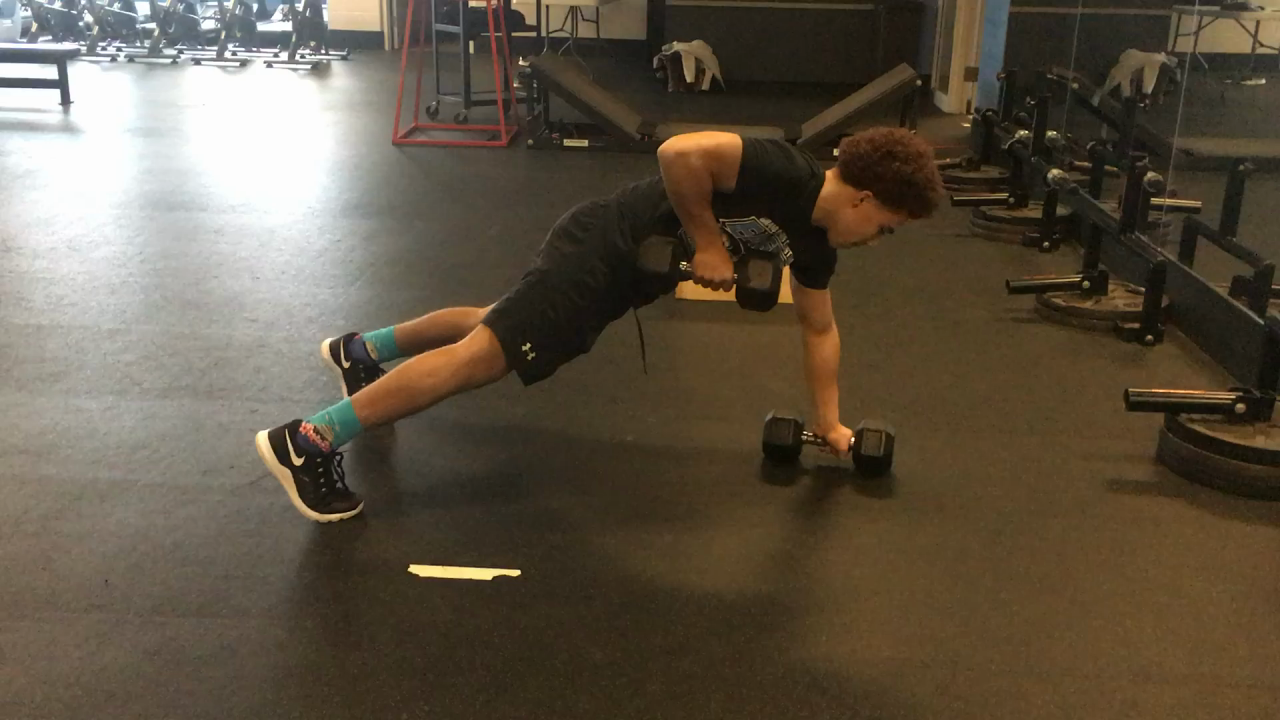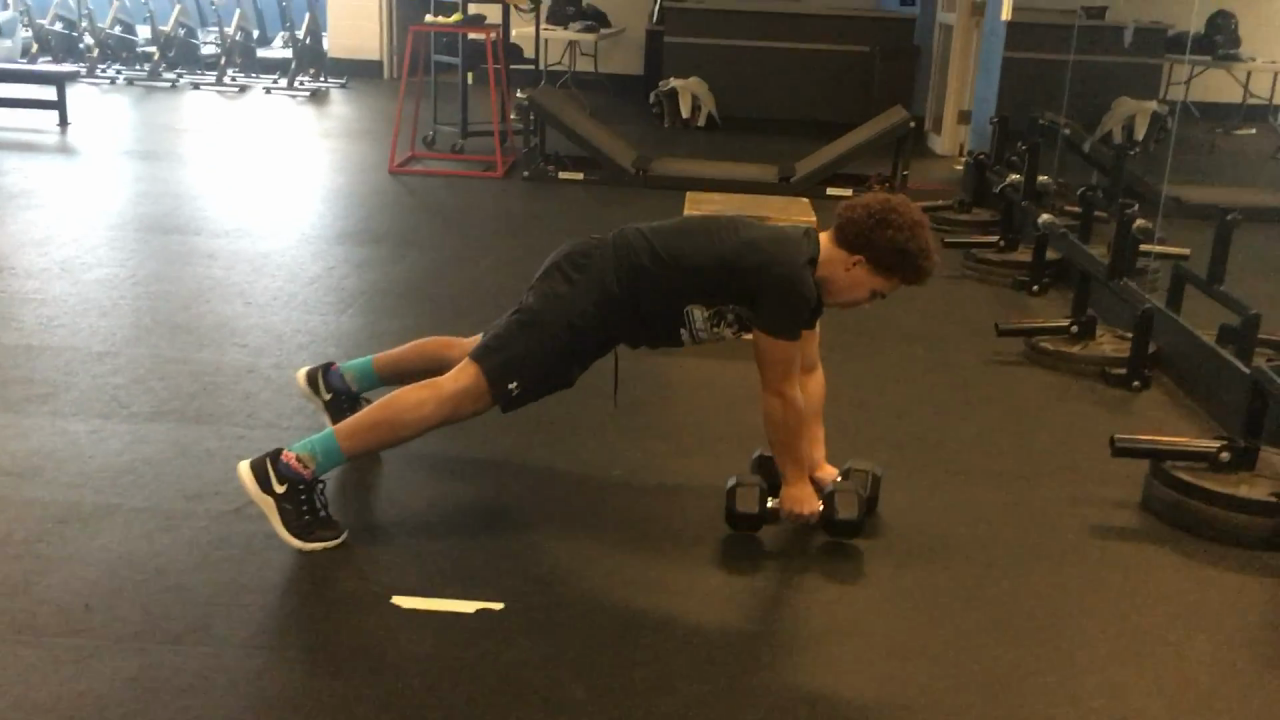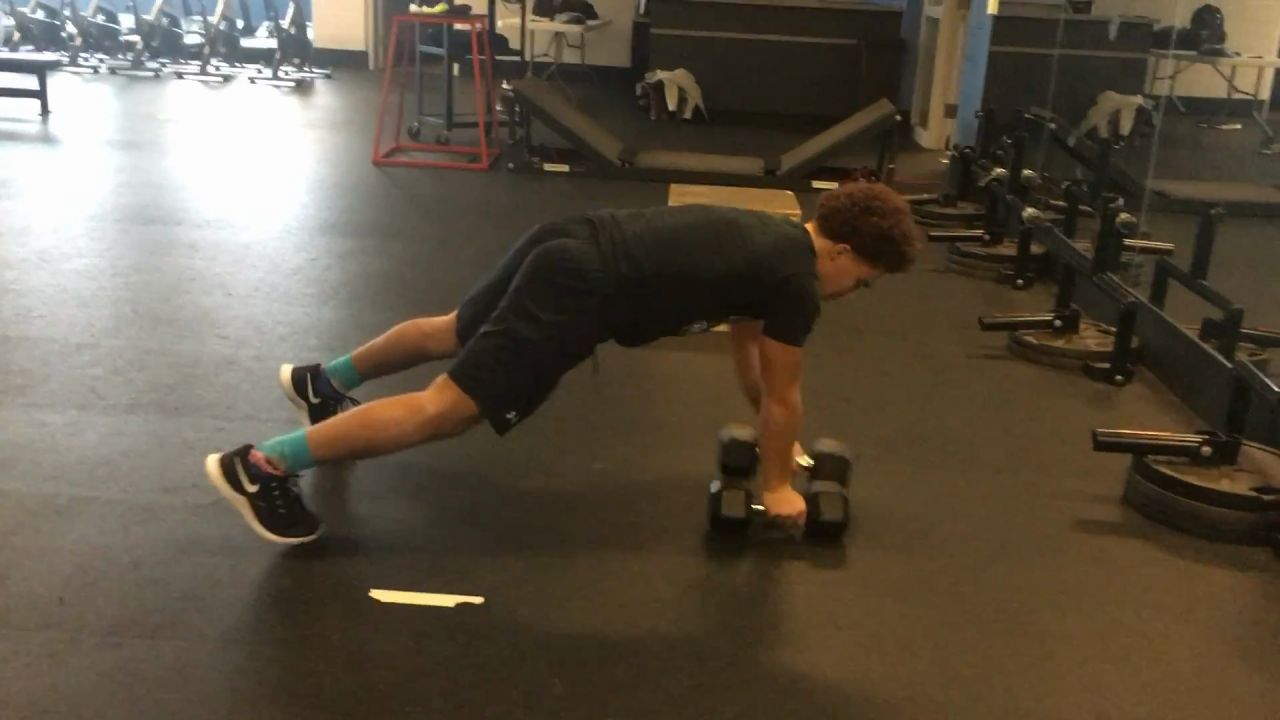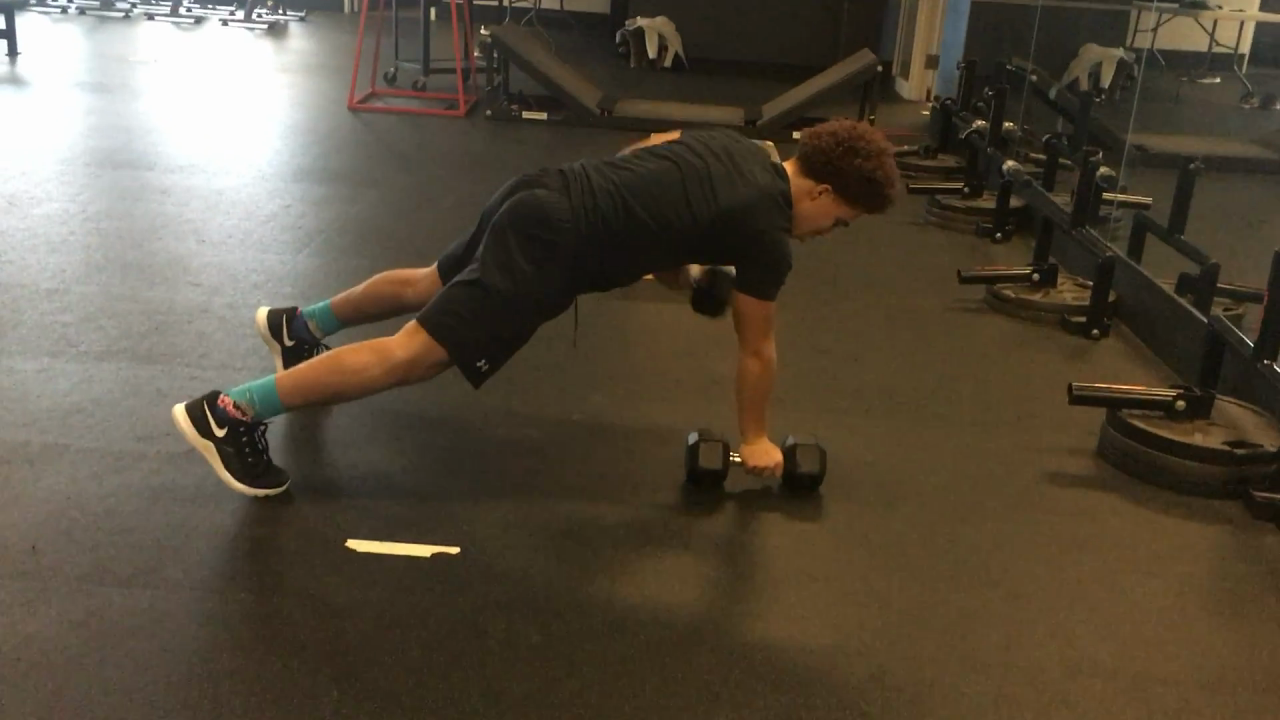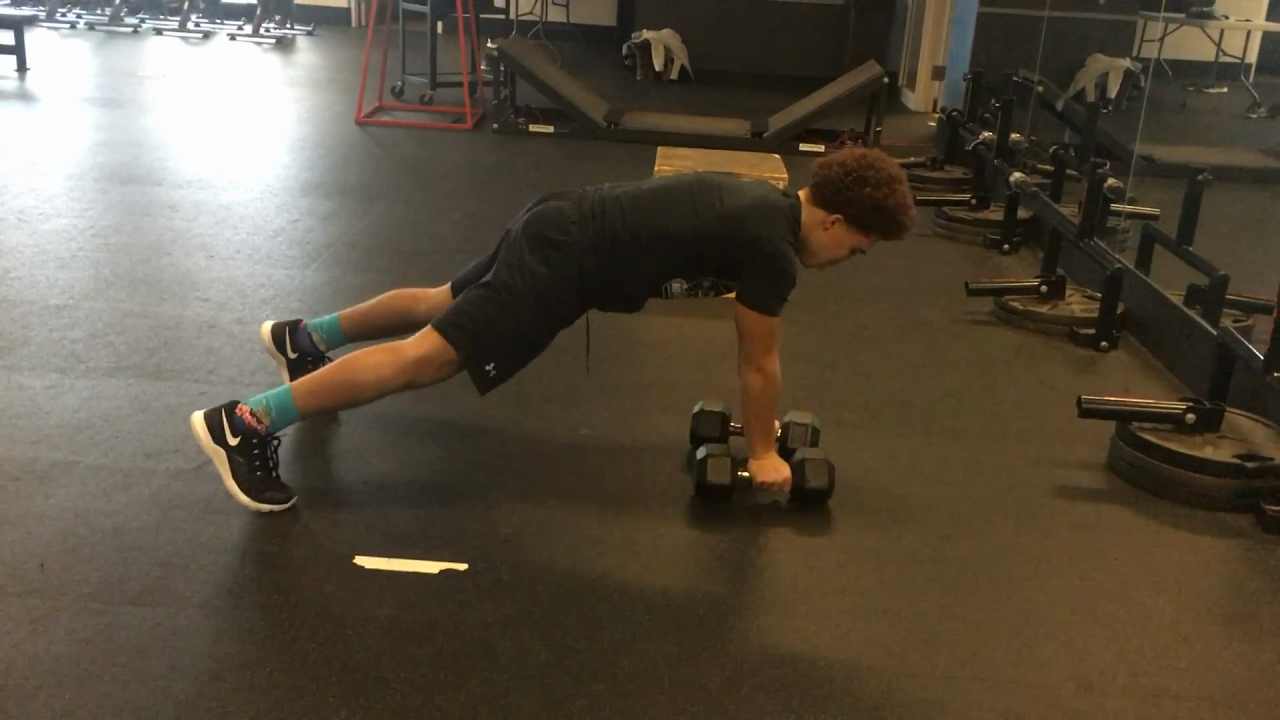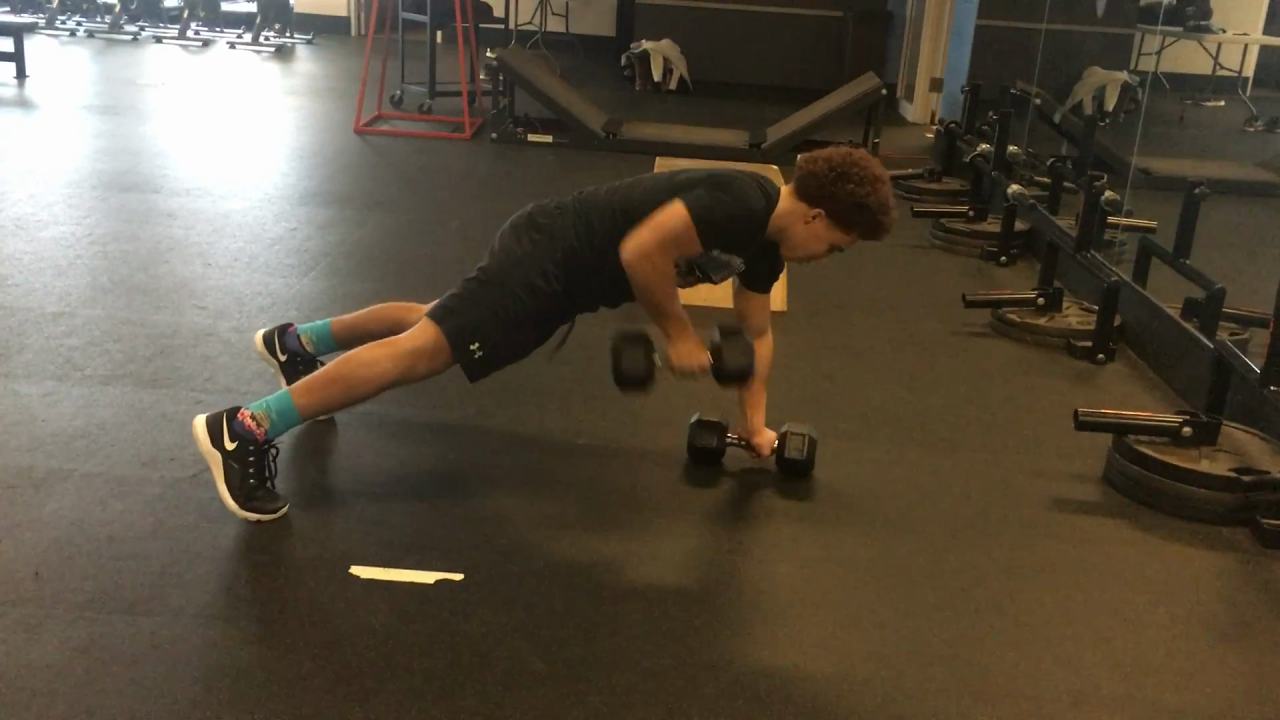
dt=0.7s
person 1, frame 1
left shoulder: (814, 237)
right shoulder: (785, 170)
left elbow: (819, 328)
right elbow: (678, 151)
left wrist: (829, 422)
right wrist: (707, 241)
left hip: (623, 271)
right hip: (603, 250)
left knee: (493, 322)
right knee: (482, 355)
left ankle: (361, 348)
right ankle: (306, 442)
person 1, frame 2
left shoulder: (805, 267)
right shoulder: (786, 275)
left elbow: (809, 371)
right elbow: (781, 393)
left wrist: (819, 459)
right wrist: (795, 483)
left hip: (601, 286)
right hip: (592, 292)
left knee: (478, 353)
right knee: (467, 388)
left ankle: (340, 379)
right ankle: (290, 469)
person 1, frame 3
left shoulder: (774, 233)
right shoulder: (797, 284)
left elbow: (738, 320)
right elbow: (784, 397)
left wrist: (773, 431)
right wrist: (776, 486)
left hip: (564, 244)
right hip: (579, 290)
left knee: (454, 332)
right knee: (446, 407)
left ankle: (322, 381)
right ankle: (261, 467)
person 1, frame 4
left shoulder: (737, 145)
right shoulder: (766, 231)
right elbow: (757, 350)
right wrist: (754, 440)
left hip: (536, 196)
right hip: (553, 247)
left knee: (429, 287)
right knee: (415, 352)
left ankle: (296, 325)
right ankle: (229, 413)
person 1, frame 5
left shoulder: (772, 210)
right shoulder: (773, 247)
left elbow: (756, 350)
right elbow: (759, 362)
left wrist: (760, 417)
right wrist: (762, 452)
left hip: (560, 228)
right hip: (563, 259)
left knee: (444, 302)
right knee: (428, 354)
left ankle: (304, 337)
right ankle: (243, 424)
person 1, frame 6
left shoulder: (765, 240)
right shoulder: (740, 202)
left elbow: (757, 330)
right elbow: (638, 254)
left wrist: (754, 423)
right wrist: (679, 338)
left hip: (563, 264)
right hip: (551, 253)
left knee: (434, 317)
right knee: (425, 349)
left ankle: (296, 341)
right ankle: (243, 430)
